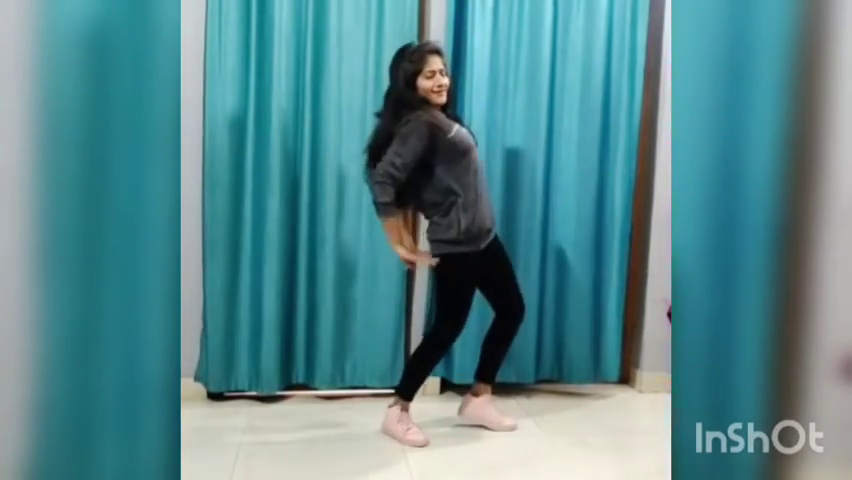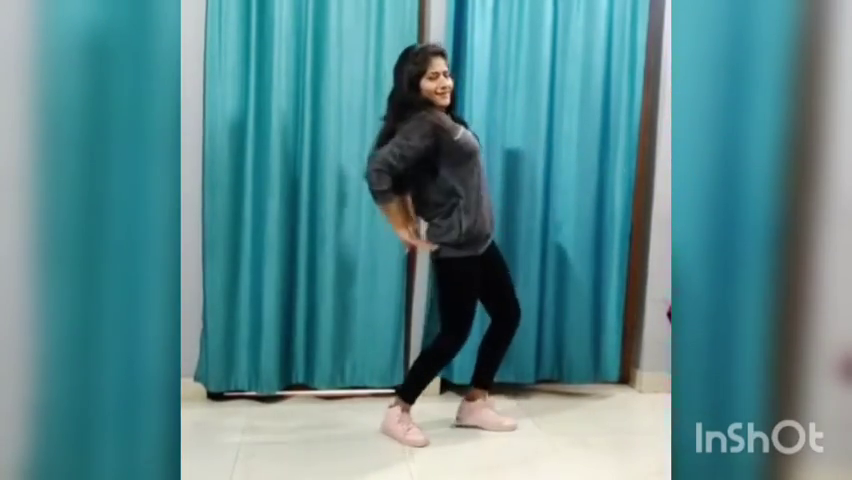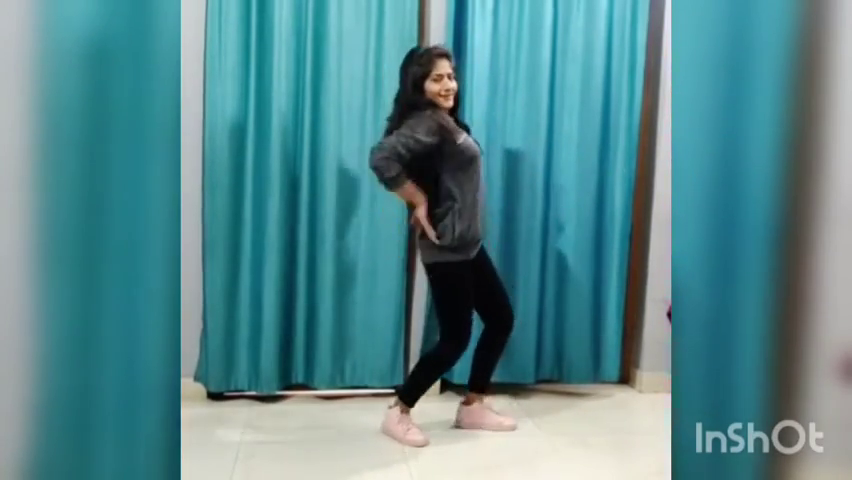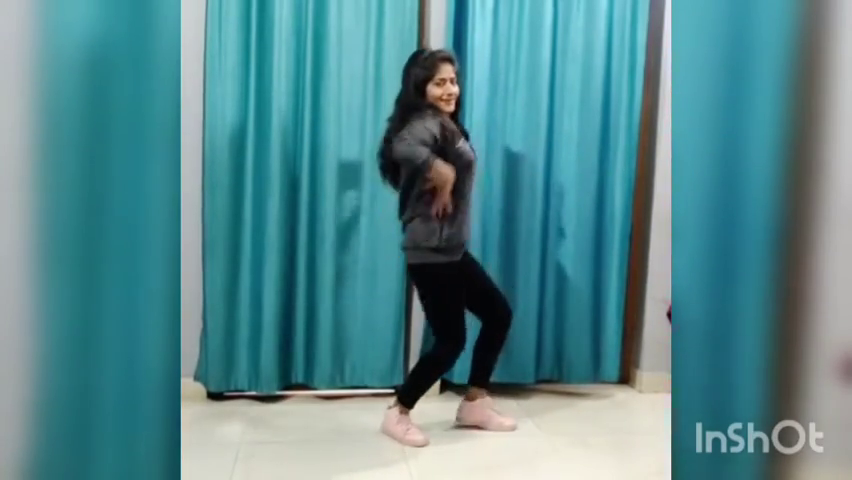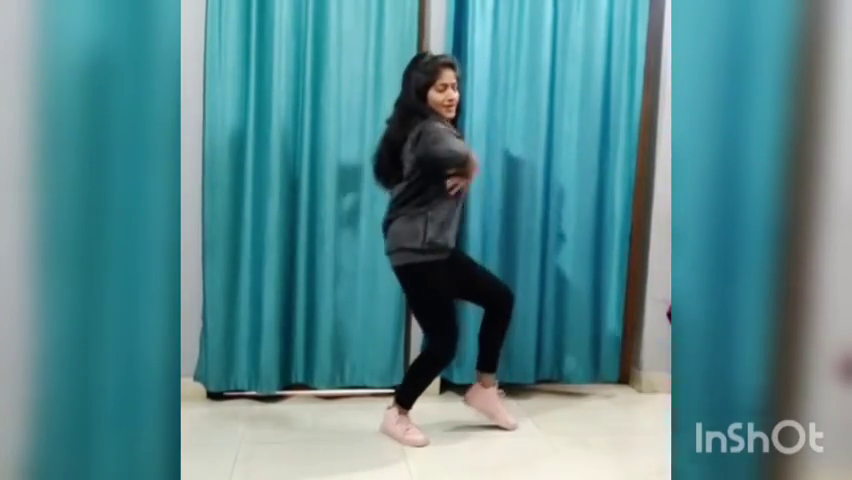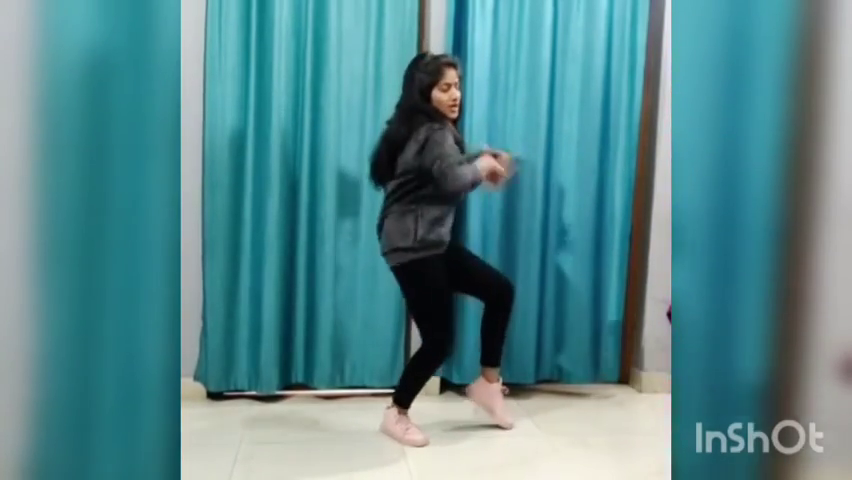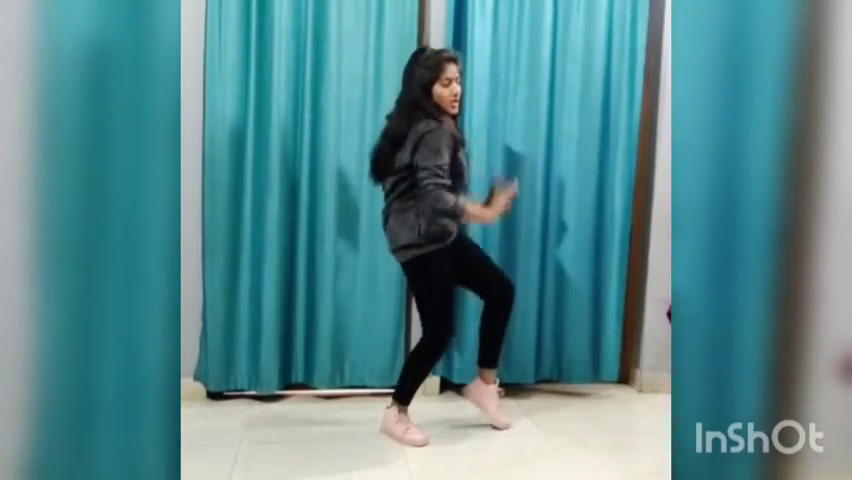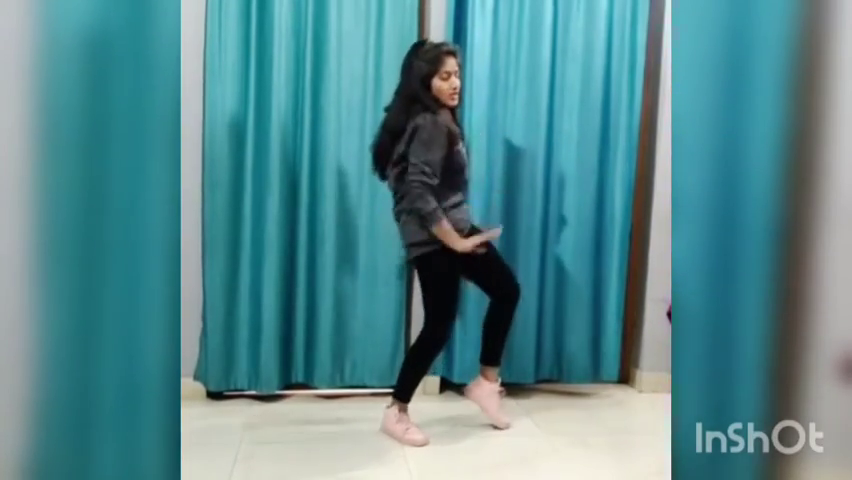
dt=0.1s
person 1, frame 1
left shoulder: (436, 120)
right shoulder: (418, 124)
left elbow: (405, 185)
right elbow: (383, 181)
left wrist: (410, 233)
right wrist: (399, 242)
left hip: (481, 236)
right hip: (456, 242)
left knee: (512, 309)
right knee: (447, 327)
left ankle: (478, 400)
right ankle: (397, 412)
person 1, frame 2
left shoulder: (442, 122)
right shoulder: (422, 124)
left elbow: (403, 182)
right elbow: (379, 170)
left wrist: (412, 219)
right wrist: (403, 228)
left hip: (479, 240)
right hip: (455, 246)
left knee: (508, 314)
right knee: (455, 332)
left ankle: (475, 404)
right ankle: (398, 412)
person 1, frame 3
left shoulder: (444, 123)
right shoulder: (425, 122)
right elbow: (382, 157)
left wrist: (423, 199)
right wrist: (417, 200)
left hip: (467, 246)
right hip: (446, 250)
left knee: (501, 317)
right knee: (455, 337)
left ankle: (472, 407)
right ankle: (398, 414)
person 1, frame 4
left shoulder: (442, 126)
right shoulder: (427, 123)
right elbow: (405, 149)
right wrist: (444, 176)
left hip: (450, 250)
right hip: (431, 252)
left knee: (499, 313)
right knee: (450, 340)
left ankle: (475, 404)
right ankle: (397, 414)
person 1, frame 5
left shoulder: (431, 130)
right shoulder: (431, 129)
right elbow: (456, 156)
left wrist: (463, 167)
right wrist: (468, 163)
left hip: (436, 248)
right hip: (418, 251)
left knee: (500, 299)
right knee: (443, 341)
left ankle: (484, 389)
right ankle: (396, 415)
person 1, frame 6
left shoulder: (431, 131)
right shoulder: (435, 134)
left elbow: (449, 173)
right elbow: (455, 179)
left wrist: (483, 160)
right wrist: (486, 165)
left hip: (433, 245)
right hip: (413, 249)
left knee: (501, 291)
right knee: (439, 338)
left ankle: (487, 383)
right ankle: (396, 415)
person 1, frame 7
left shoulder: (437, 127)
right shoulder: (433, 131)
right elbow: (434, 195)
left wrist: (483, 204)
right wrist: (483, 213)
left hip: (441, 238)
right hip: (421, 243)
left knee: (501, 292)
right knee: (439, 332)
left ankle: (485, 384)
right ankle: (395, 414)
person 1, frame 8
left shoulder: (438, 121)
right shoulder: (430, 125)
right elbow: (418, 192)
left wrist: (467, 233)
right wrist: (454, 240)
left hip: (458, 231)
right hip: (433, 239)
left knee: (507, 289)
right knee: (439, 326)
left ankle: (486, 382)
right ankle: (396, 413)
